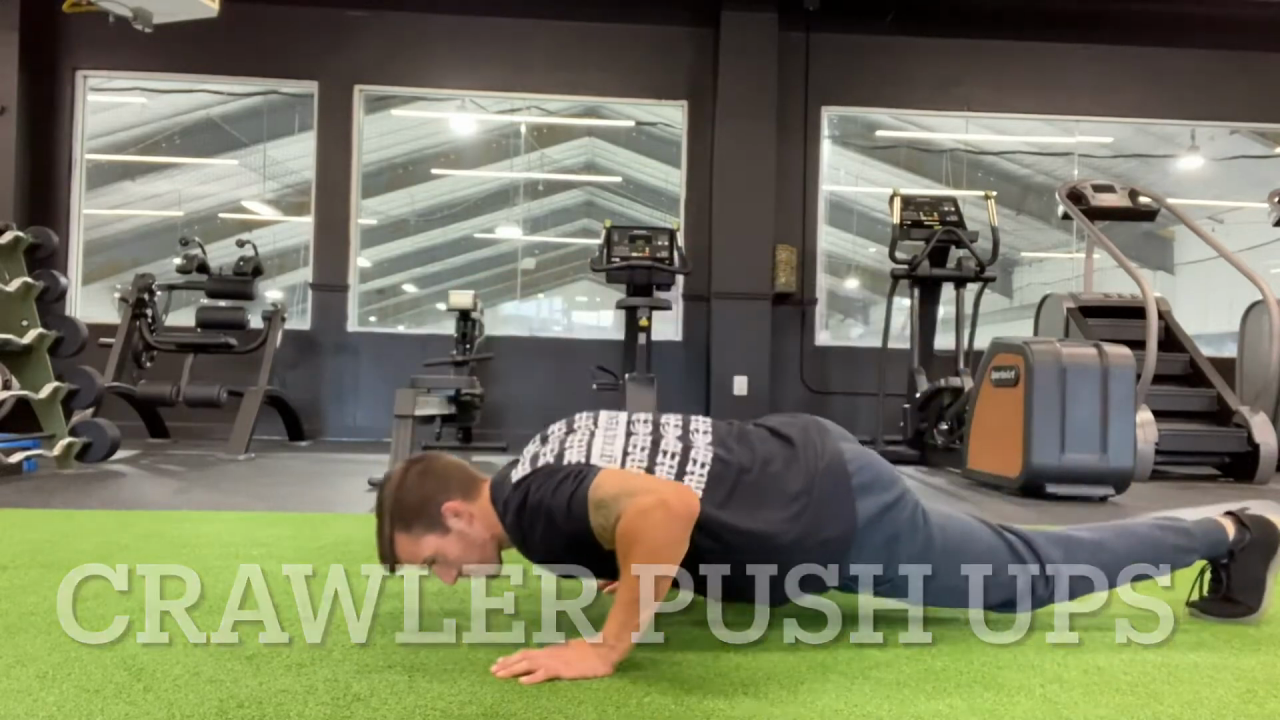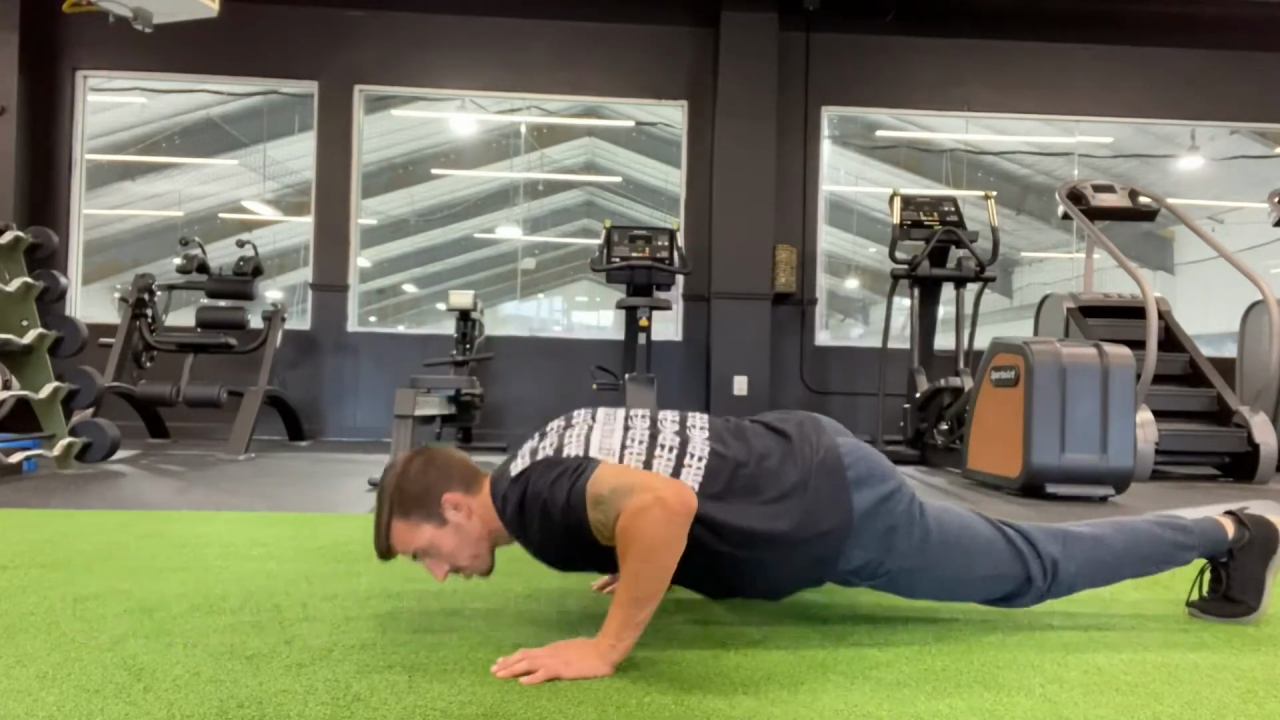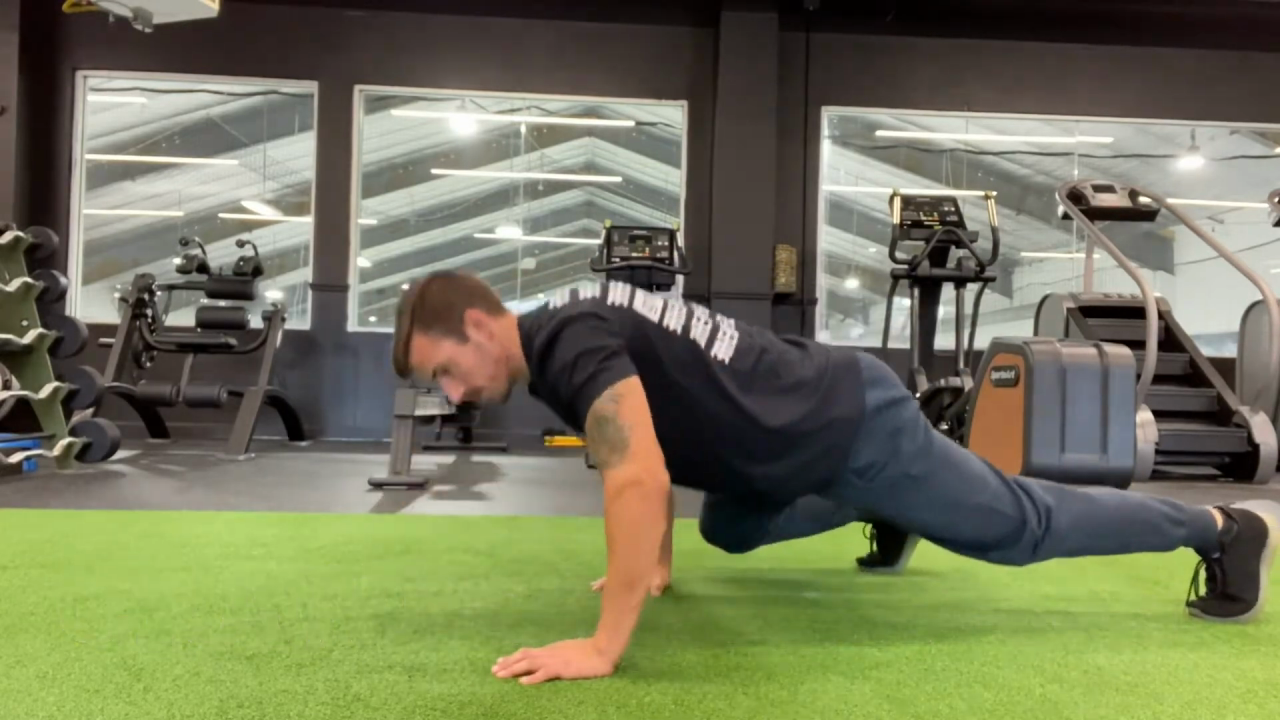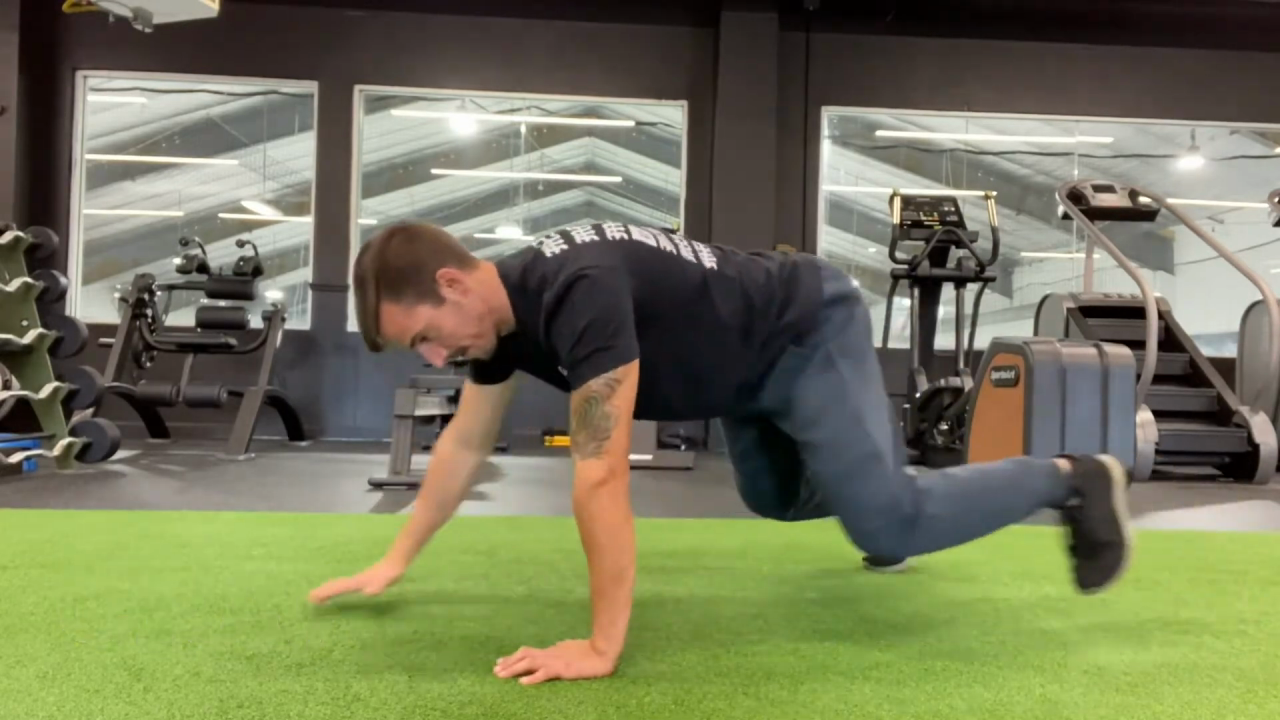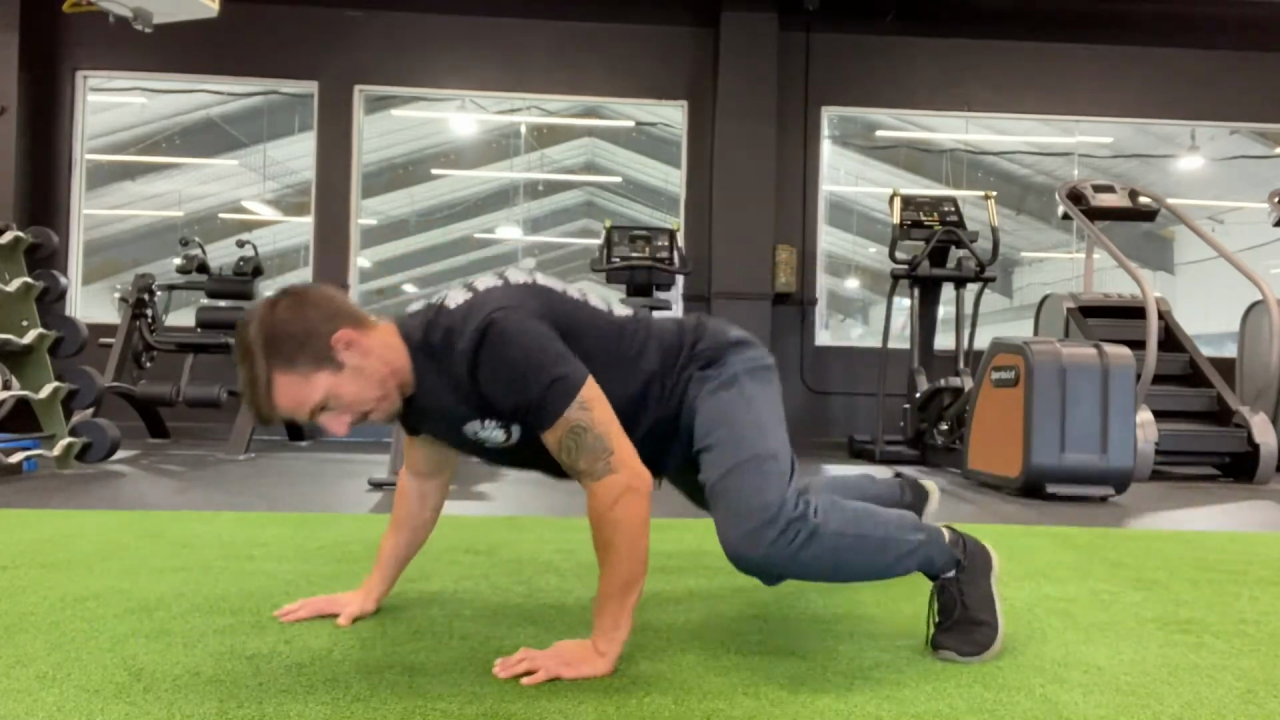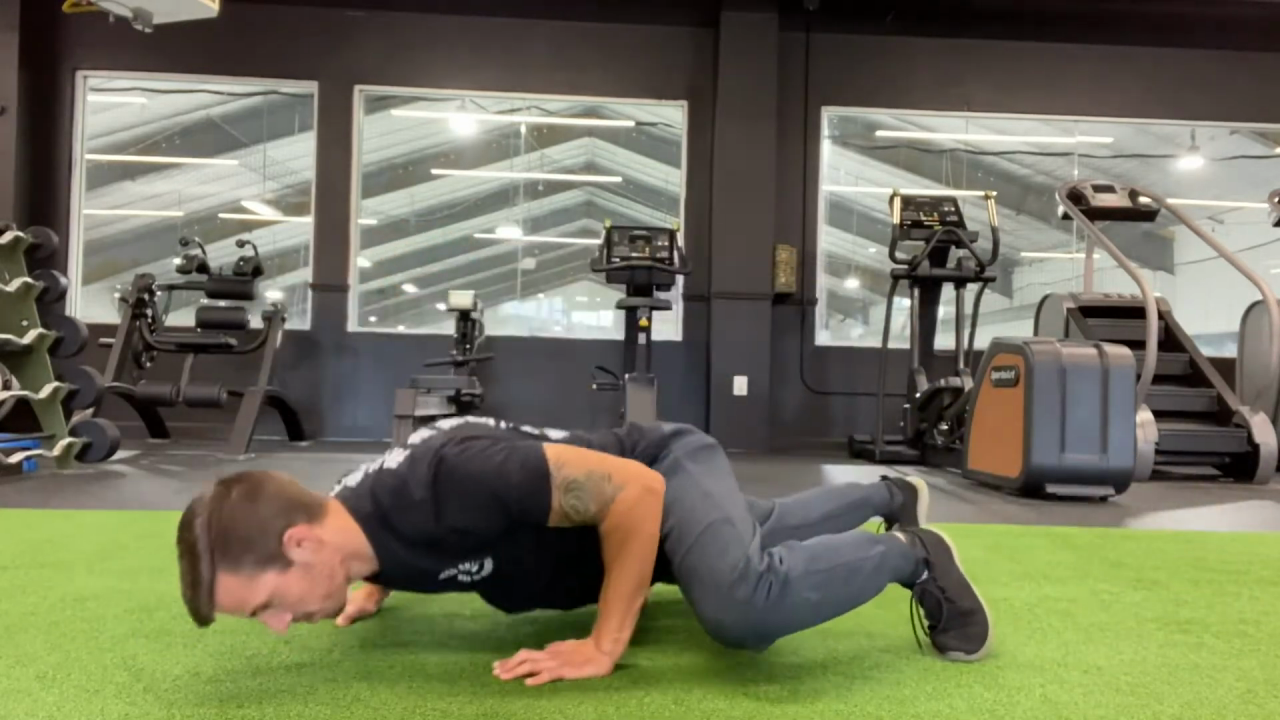
dt=0.4s
person 1, frame 1
left shoulder: (539, 509)
right shoulder: (542, 466)
left elbow: (668, 506)
left wrist: (606, 645)
right wrist: (647, 574)
left hip: (840, 514)
right hip: (806, 453)
left knee: (1026, 576)
person 1, frame 2
left shoulder: (539, 496)
right shoulder: (543, 462)
left elbow: (666, 506)
left wrist: (605, 648)
right wrist: (649, 569)
left hip: (841, 509)
right hip: (804, 452)
left knee: (1028, 569)
person 1, frame 3
left shoulder: (567, 344)
right shoulder: (568, 330)
left elbow: (636, 479)
right elbow: (649, 455)
left wrist: (606, 644)
right wrist: (660, 558)
left hip: (855, 428)
right hip: (808, 418)
left knee: (1019, 527)
right knee: (734, 532)
right ankle: (889, 515)
person 1, frame 4
left shoulder: (575, 292)
right shoulder: (500, 310)
left elbow: (600, 474)
right elbow: (463, 444)
left wrist: (605, 644)
right wrist: (394, 563)
left hip: (806, 328)
right hip: (748, 360)
left knee: (884, 519)
right knee: (775, 497)
left ankle: (1070, 484)
right ankle: (951, 502)
person 1, frame 5
left shoulder: (489, 341)
right shoulder: (409, 373)
left elbow: (619, 486)
right elbow: (427, 471)
left wrist: (601, 644)
right wrist: (373, 586)
left hip: (714, 375)
right hip: (665, 411)
left knee: (766, 535)
right knee: (772, 517)
left ankle: (949, 556)
right ankle: (899, 498)
person 1, frame 6
left shoulder: (446, 490)
right shoulder: (354, 518)
left elbow: (635, 489)
left wrist: (603, 645)
right wrist: (375, 586)
left hip: (667, 468)
right hip: (624, 498)
left knee: (744, 601)
right knee: (758, 534)
left ankle: (909, 557)
right ankle: (888, 496)
